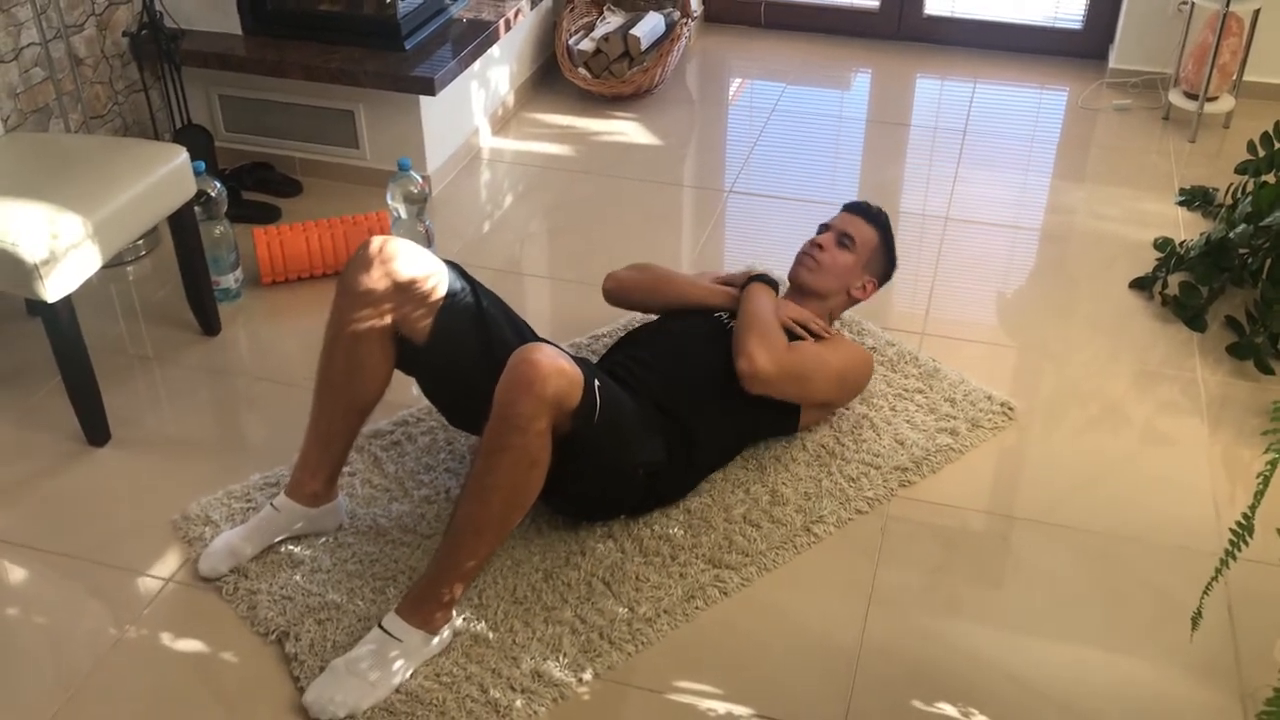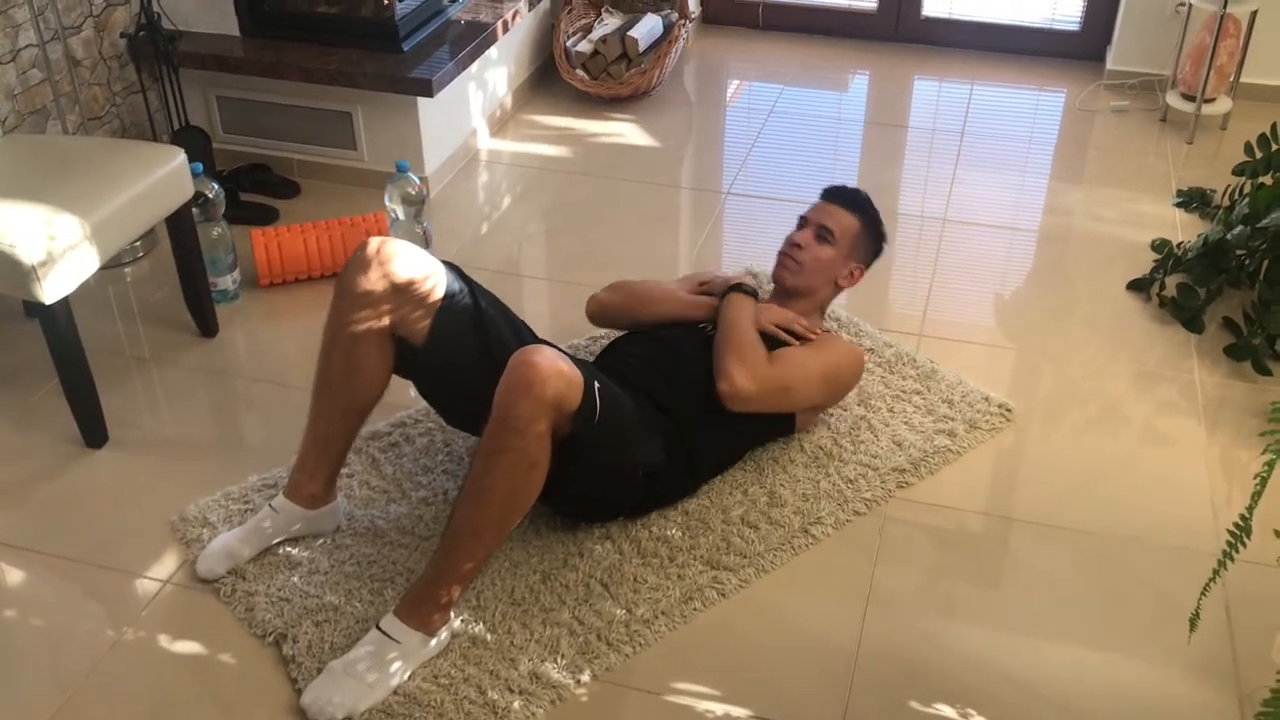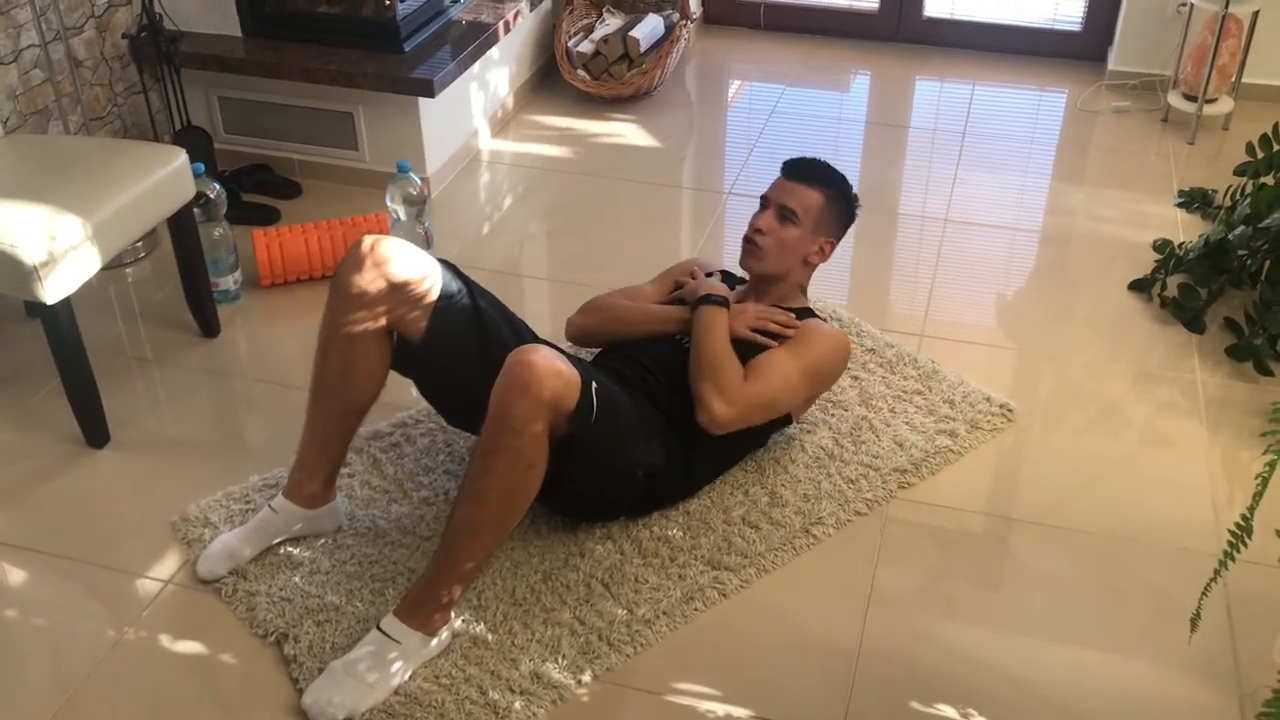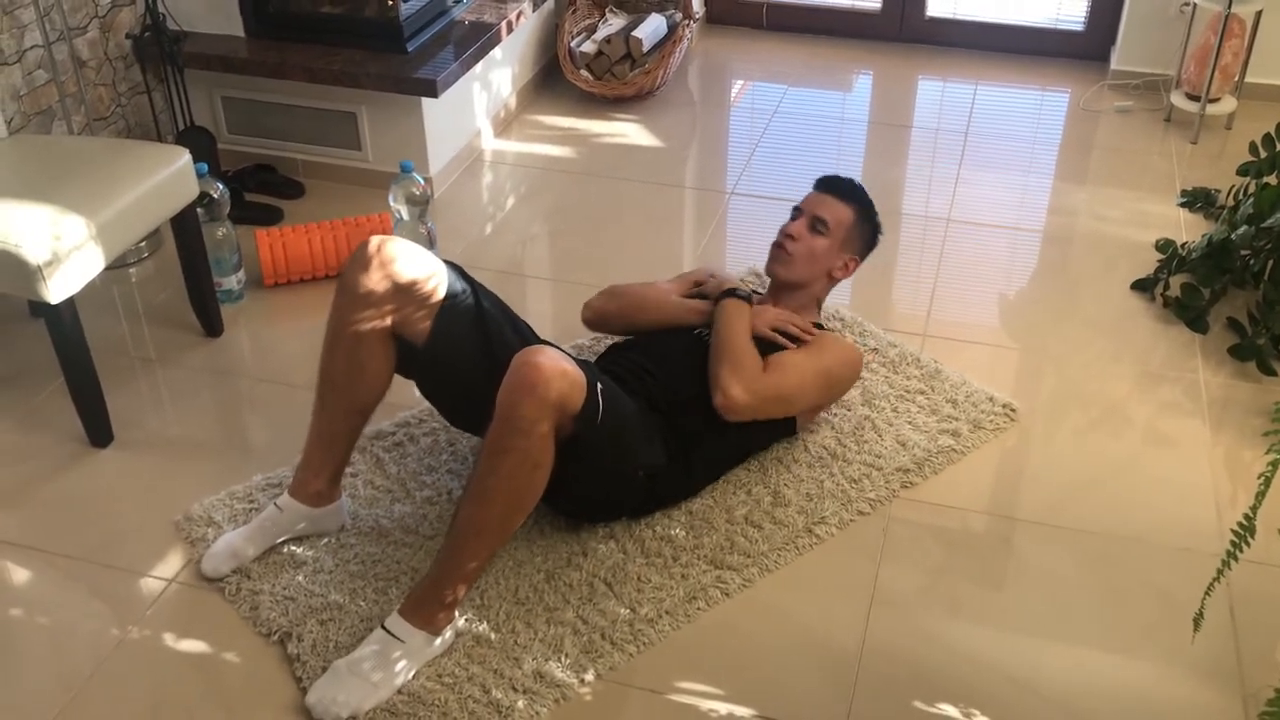
dt=0.3s
person 1, frame 1
left shoulder: (842, 360)
right shoulder: (735, 292)
left elbow: (757, 365)
right elbow: (618, 283)
left wrist: (758, 289)
right wrist: (739, 293)
left hip: (634, 454)
right hip: (570, 403)
left knee: (539, 371)
right knee: (386, 264)
left ankle: (424, 616)
right ankle: (310, 495)
person 1, frame 2
left shoulder: (832, 357)
right shoulder: (726, 293)
left elbow: (738, 384)
right elbow: (603, 305)
left wrist: (736, 299)
right wrist: (725, 302)
left hip: (632, 455)
right hip: (556, 408)
left knee: (540, 373)
right knee: (382, 267)
left ankle: (423, 617)
right ankle: (308, 497)
person 1, frame 3
left shoulder: (818, 343)
right shoulder: (705, 275)
left elbow: (719, 409)
right elbow: (583, 323)
left wrist: (709, 308)
right wrist: (697, 309)
left hip: (634, 458)
right hip: (564, 404)
left knee: (535, 373)
right knee: (378, 263)
left ankle: (424, 617)
right ankle: (308, 498)
person 1, frame 4
left shoulder: (830, 354)
right shoulder: (721, 285)
left elbow: (734, 397)
right elbow: (600, 310)
left wrist: (729, 303)
right wrist: (717, 307)
left hip: (635, 458)
right hip: (566, 409)
left knee: (542, 373)
right knee: (385, 266)
left ankle: (427, 617)
right ankle: (313, 496)
